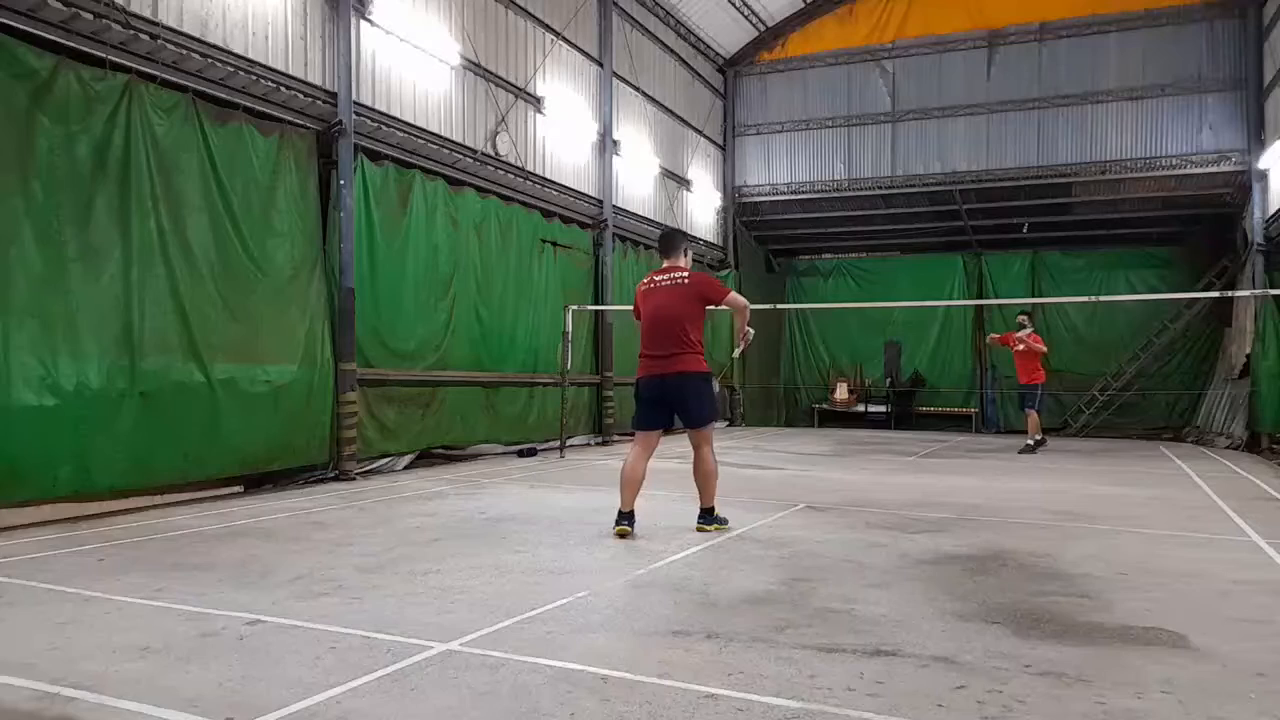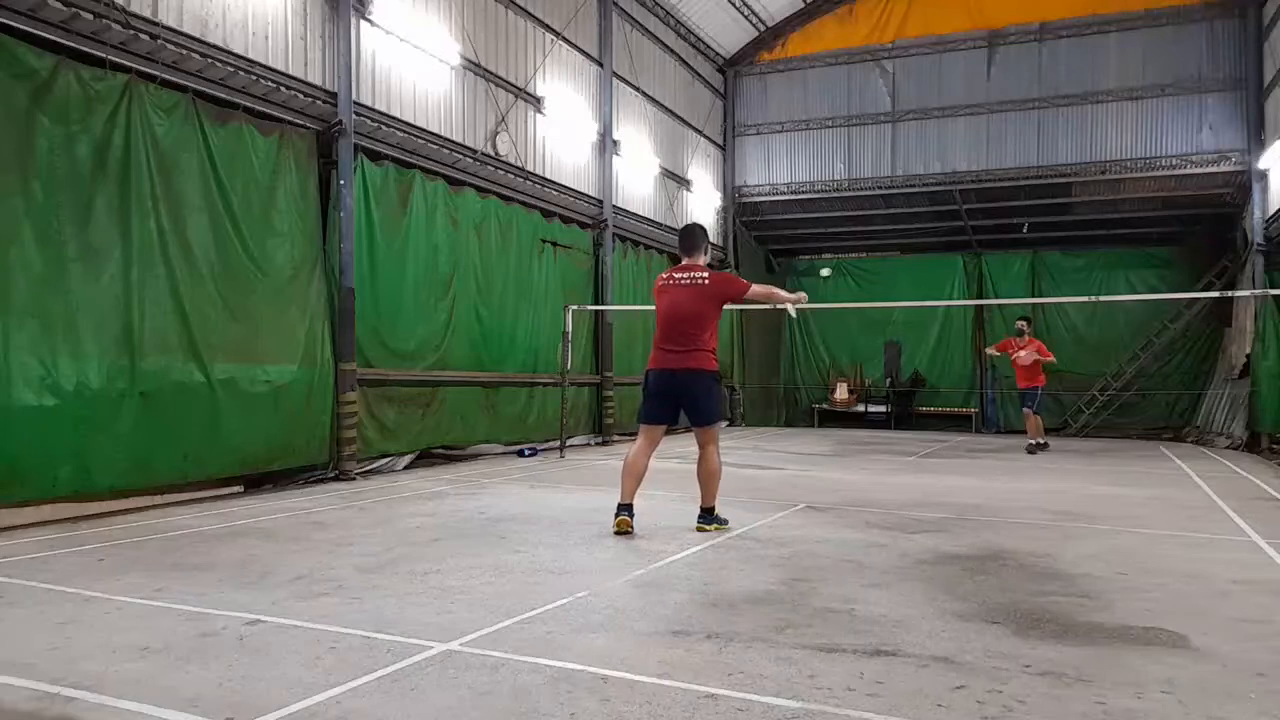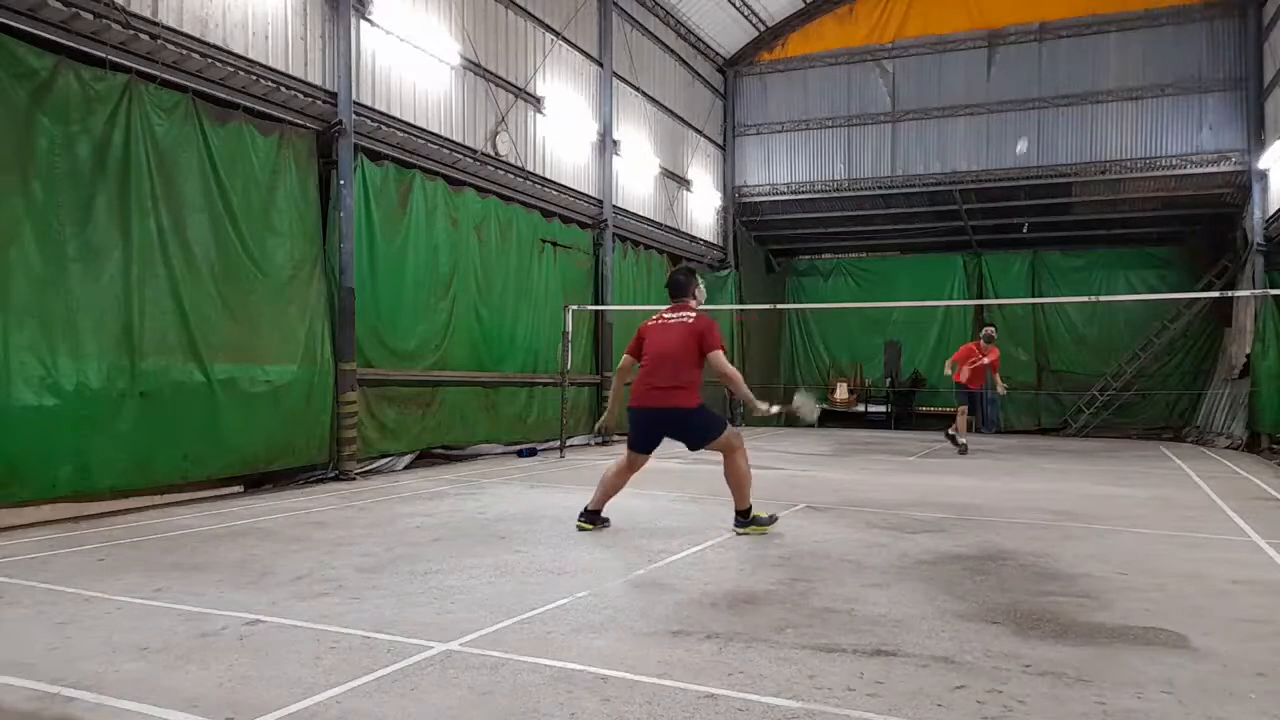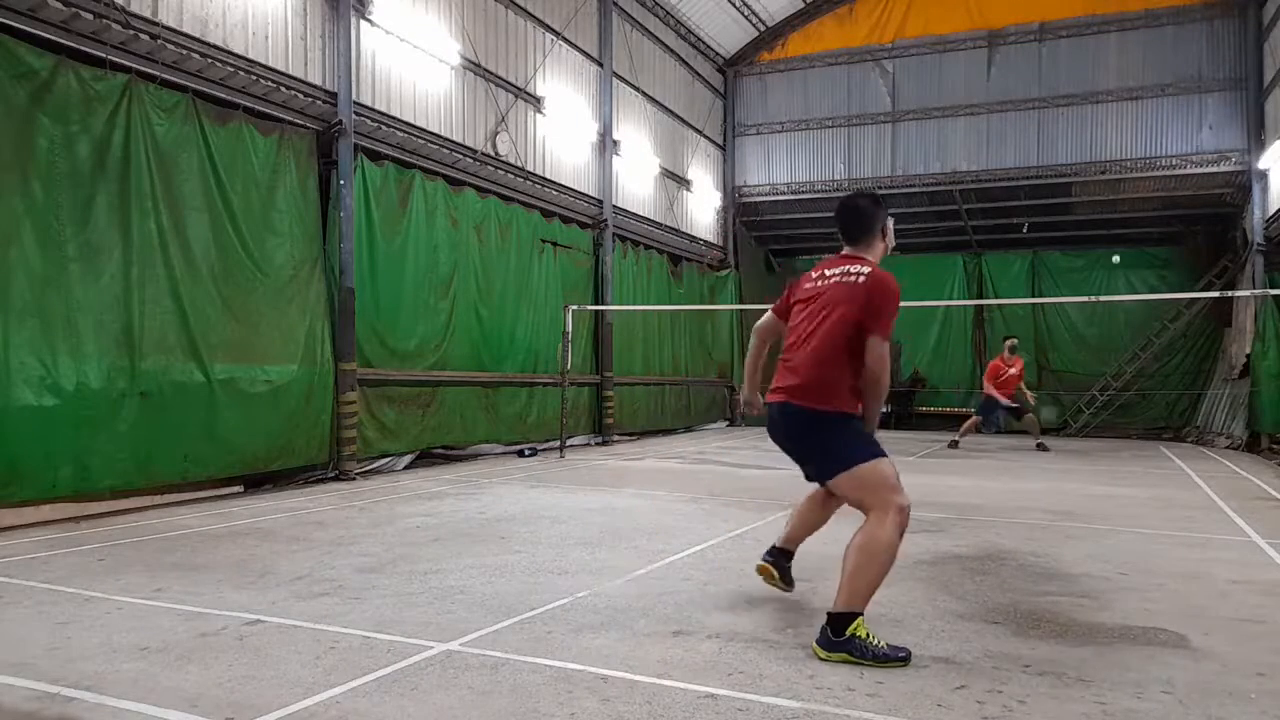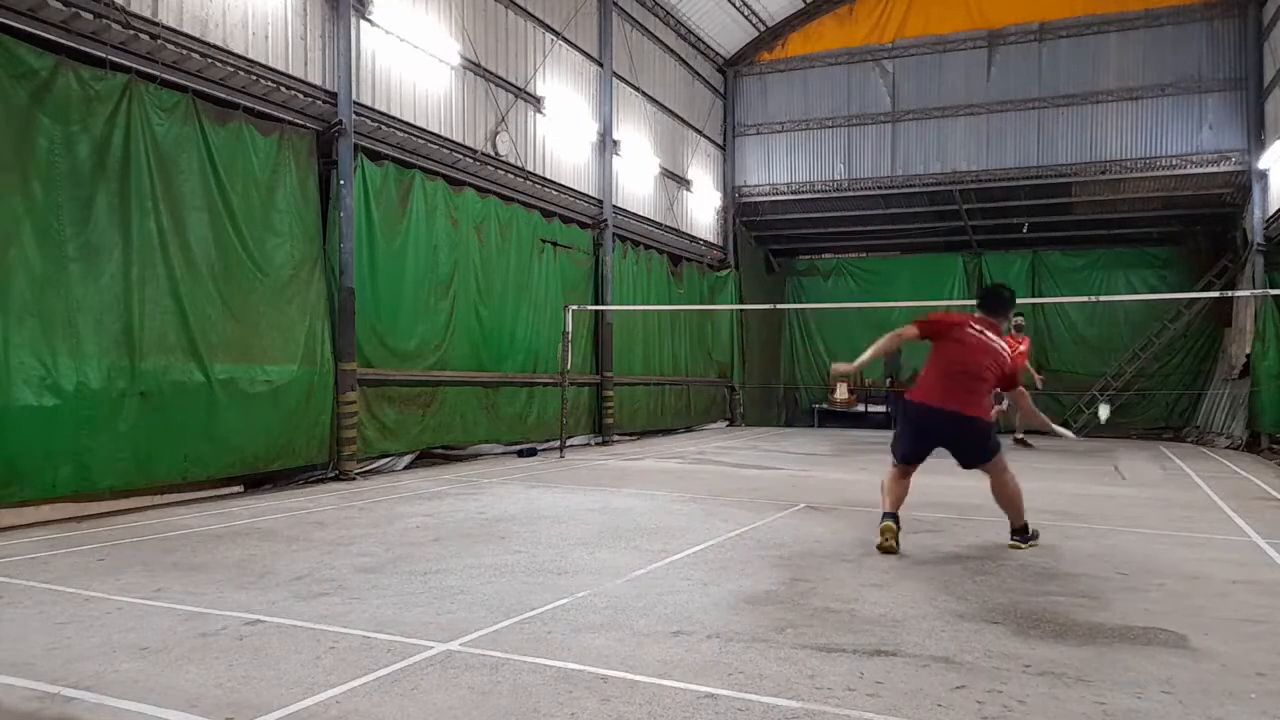
dt=1s
person 1, frame 1
left shoulder: (644, 287)
right shoulder: (696, 281)
right elbow: (741, 304)
right wrist: (741, 329)
left hip: (649, 376)
right hip: (689, 374)
left knee: (641, 448)
right knee: (703, 446)
left ankle: (625, 517)
right ankle: (707, 515)
person 1, frame 2
left shoulder: (662, 281)
right shoulder: (717, 281)
right elbow: (763, 292)
right wrist: (792, 298)
left hip: (660, 370)
right hip: (699, 371)
left knee: (645, 442)
right knee: (708, 444)
left ankle: (624, 509)
right ankle: (707, 514)
person 1, frame 3
left shoulder: (649, 324)
right shoulder: (702, 323)
left elbow: (622, 370)
right elbow: (724, 369)
left wrist: (610, 412)
right wrist: (754, 403)
left hip: (641, 406)
right hip: (680, 406)
left knee: (630, 463)
right knee: (735, 447)
left ankle: (591, 513)
right ankle: (745, 517)
person 1, frame 4
left shoulder: (811, 278)
right shoulder: (879, 283)
left elbow: (762, 331)
right elbow: (876, 367)
left wrist: (750, 386)
right wrist: (869, 423)
left hip: (782, 406)
right hip: (823, 411)
left knee: (836, 487)
right knee: (891, 509)
left ankle: (778, 556)
right ankle: (840, 631)
person 1, frame 5
left shoulder: (950, 321)
right shoulder: (1006, 353)
left elbow: (899, 336)
right elbow: (1019, 397)
left wrist: (857, 366)
right wrist: (1041, 420)
left hip: (921, 409)
right hip: (970, 420)
left knee: (899, 471)
right knee: (998, 471)
left ankle: (889, 518)
right ankle: (1020, 531)
